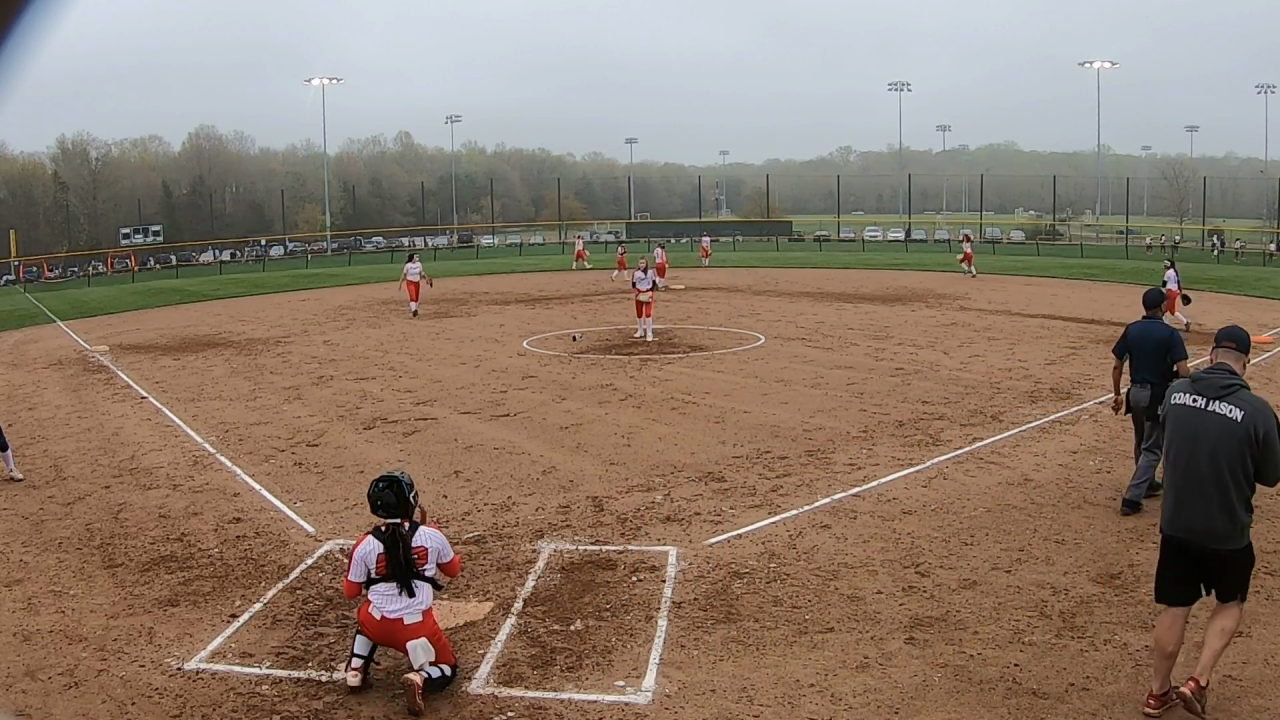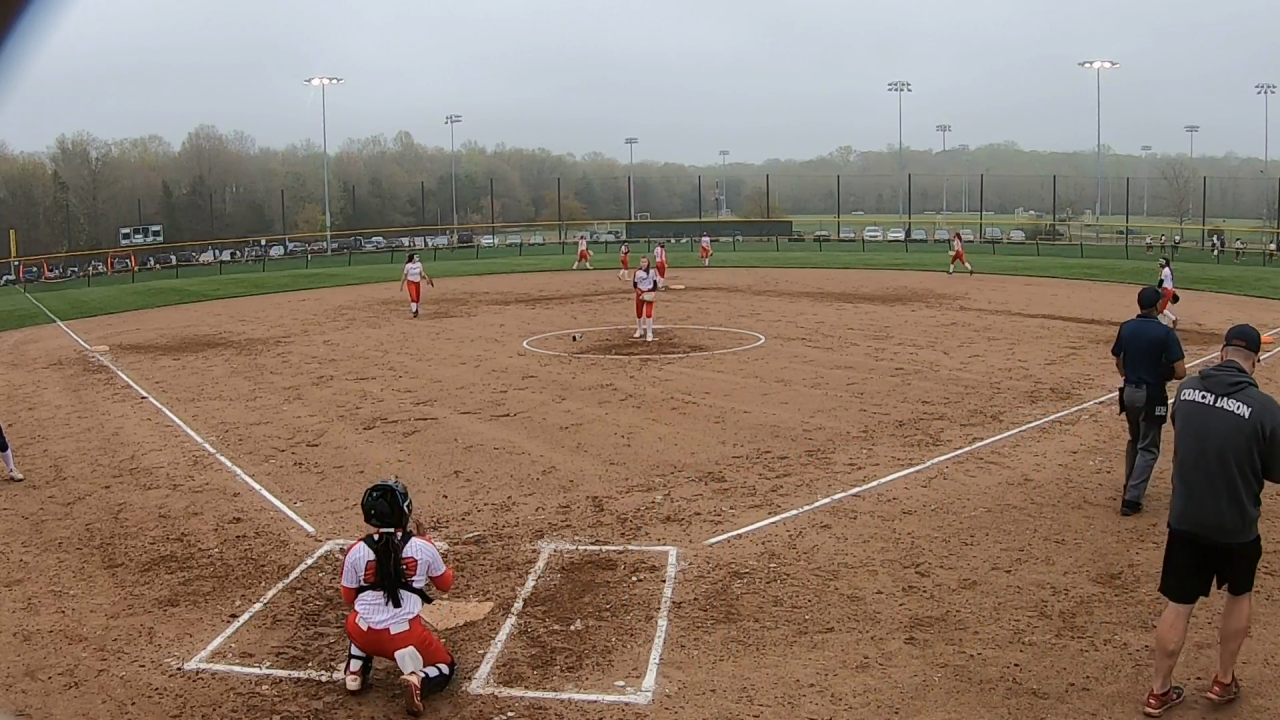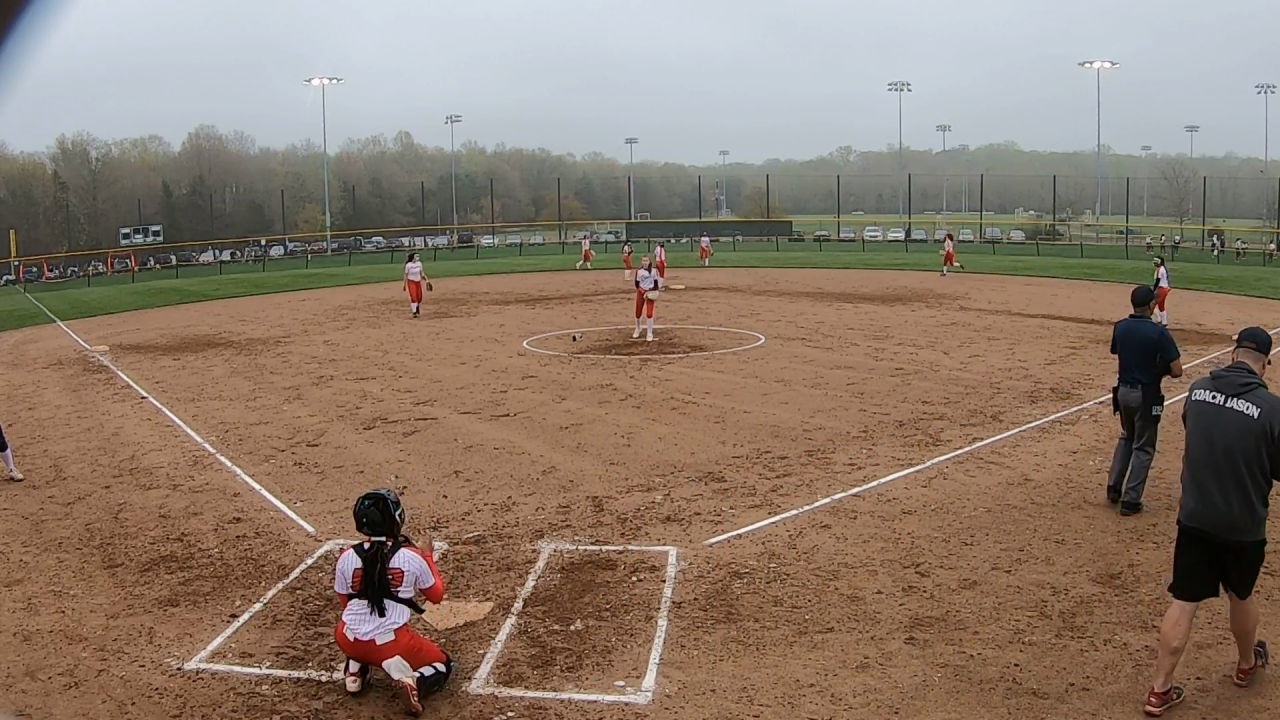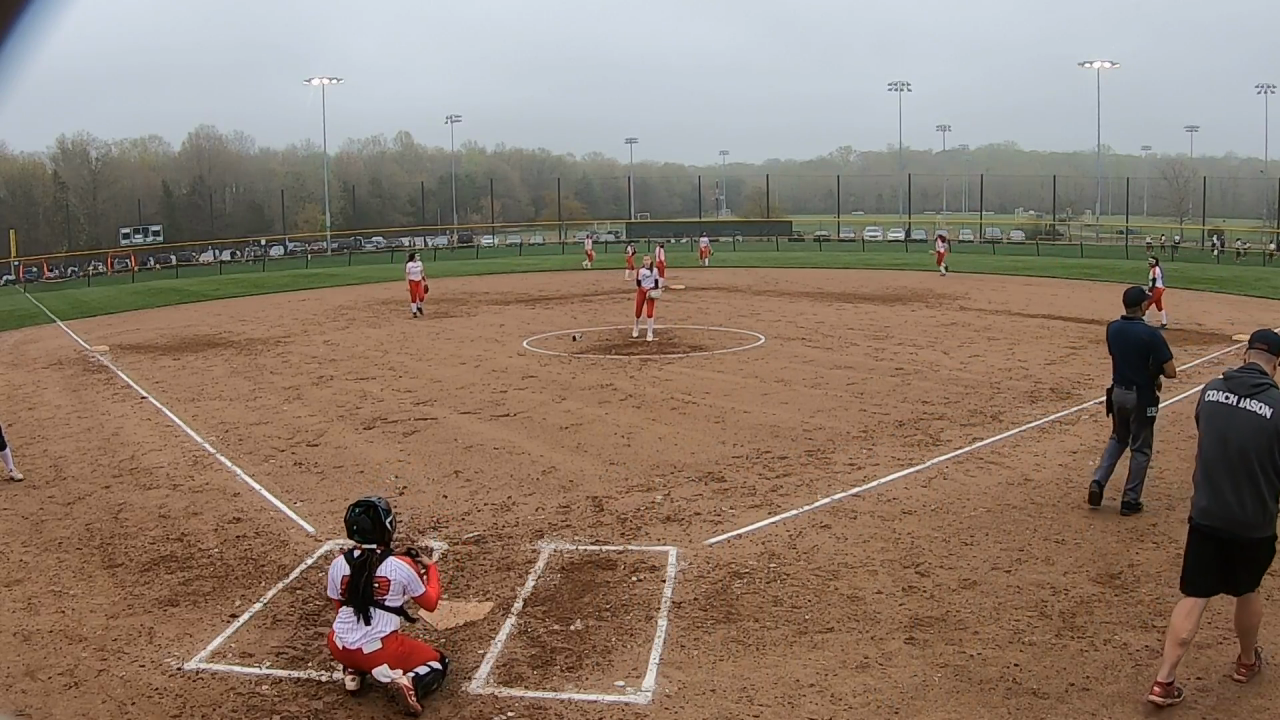
dt=0.1s
person 1, frame 1
left shoulder: (1176, 393)
left hip: (1176, 524)
right hip: (1226, 531)
left knee: (1172, 609)
right knee: (1230, 603)
right ankle: (1197, 683)
person 1, frame 2
left shoulder: (1186, 390)
left hip: (1185, 519)
right hip: (1235, 526)
left knee: (1178, 604)
right knee: (1238, 596)
right ankle: (1222, 680)
person 1, frame 3
left shoulder: (1197, 390)
left hip: (1195, 517)
right hip: (1243, 525)
left knee: (1183, 602)
right knee: (1241, 596)
right ankle: (1246, 665)
person 1, frame 4
left shoulder: (1210, 391)
left hip: (1206, 514)
left knee: (1194, 596)
right knee: (1248, 592)
left ankle: (1163, 681)
right ankle: (1247, 661)
person 2, frame 1
left shoulder: (366, 544)
right shoulder: (431, 535)
left elbow: (350, 592)
right elbow: (453, 571)
left hip: (375, 624)
right hip: (415, 627)
right knee: (447, 667)
left ankle: (356, 670)
right ankle: (421, 679)
person 2, frame 2
left shoulder: (357, 551)
right shoulder: (422, 547)
left elbow: (349, 597)
right elbow: (446, 584)
left hip: (361, 633)
right hip: (402, 635)
right knee: (446, 666)
left ankle: (355, 672)
right ankle: (419, 680)
person 2, frame 3
left shoulder: (347, 557)
right shoulder: (412, 558)
right elbow: (436, 596)
right wrist: (427, 558)
left hip: (347, 642)
right hip: (389, 645)
right knee: (442, 665)
left ankle: (354, 674)
right ankle: (414, 682)
person 2, frame 4
left shoulder: (338, 564)
right shoulder: (401, 566)
right elbow: (430, 604)
right wrist: (432, 570)
left hip: (340, 649)
right hip: (379, 652)
right knee: (439, 664)
left ankle: (353, 674)
right ankle: (410, 682)
person 3, frame 1
left shoulder: (1131, 329)
right shoulder: (1170, 333)
left elbow: (1117, 366)
right elbow: (1183, 372)
left wrist: (1117, 394)
right wrist: (1171, 375)
left hip: (1134, 393)
right hip: (1157, 395)
left knee: (1141, 442)
right knee: (1152, 449)
left ankle: (1148, 484)
right ankle: (1132, 497)
person 3, frame 2
left shoulder: (1126, 328)
right shoulder: (1165, 333)
left elbow: (1119, 363)
right elbow: (1180, 372)
right wrist: (1165, 374)
left hip: (1128, 392)
right hip: (1151, 396)
left knee: (1134, 441)
right knee: (1147, 448)
left ankle: (1130, 486)
right ankle: (1131, 499)
person 3, frame 3
left shoulder: (1120, 328)
right shoulder: (1158, 332)
right elbow: (1177, 371)
right wrist: (1160, 370)
left hip: (1123, 392)
right hip: (1147, 395)
left knee: (1126, 439)
right knee: (1143, 448)
left ankle: (1114, 486)
right ankle: (1130, 500)
person 3, frame 4
left shoulder: (1112, 328)
right shoulder: (1151, 334)
right elbow: (1171, 372)
right wrist: (1156, 371)
left hip: (1117, 393)
right hip: (1141, 397)
left knee: (1118, 440)
right knee: (1141, 449)
left ankle: (1098, 482)
right ankle: (1130, 501)
